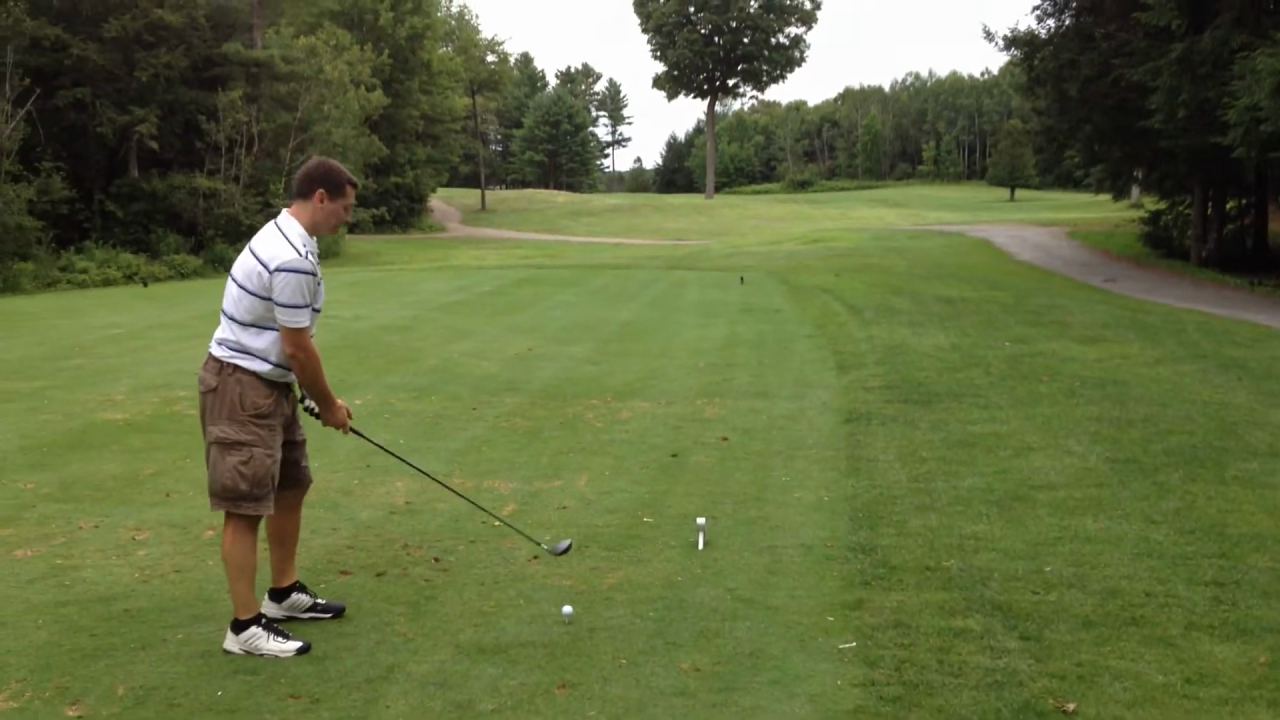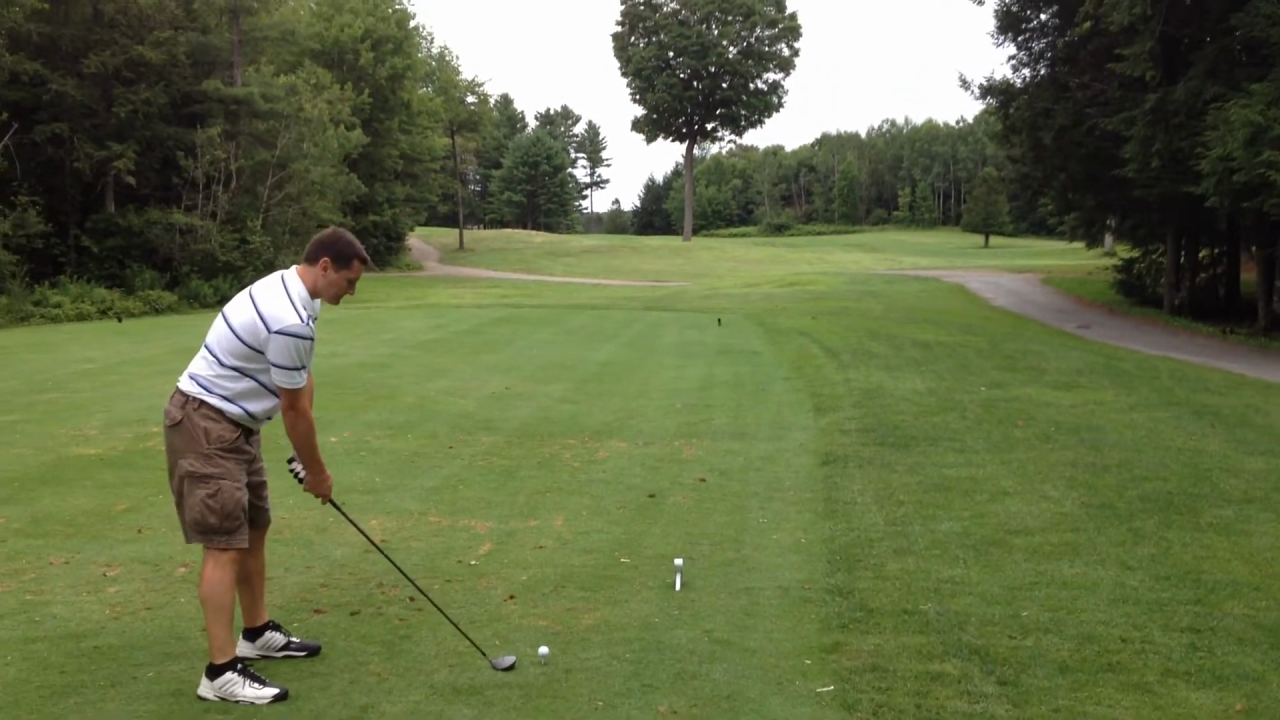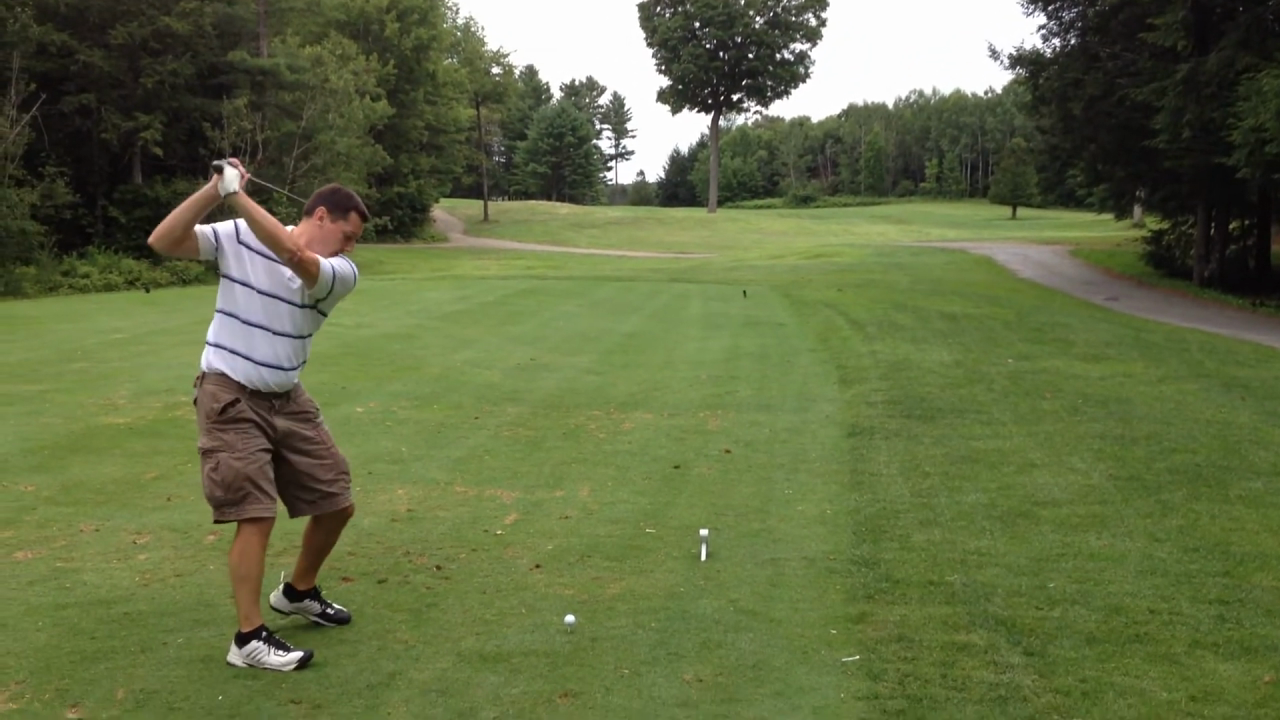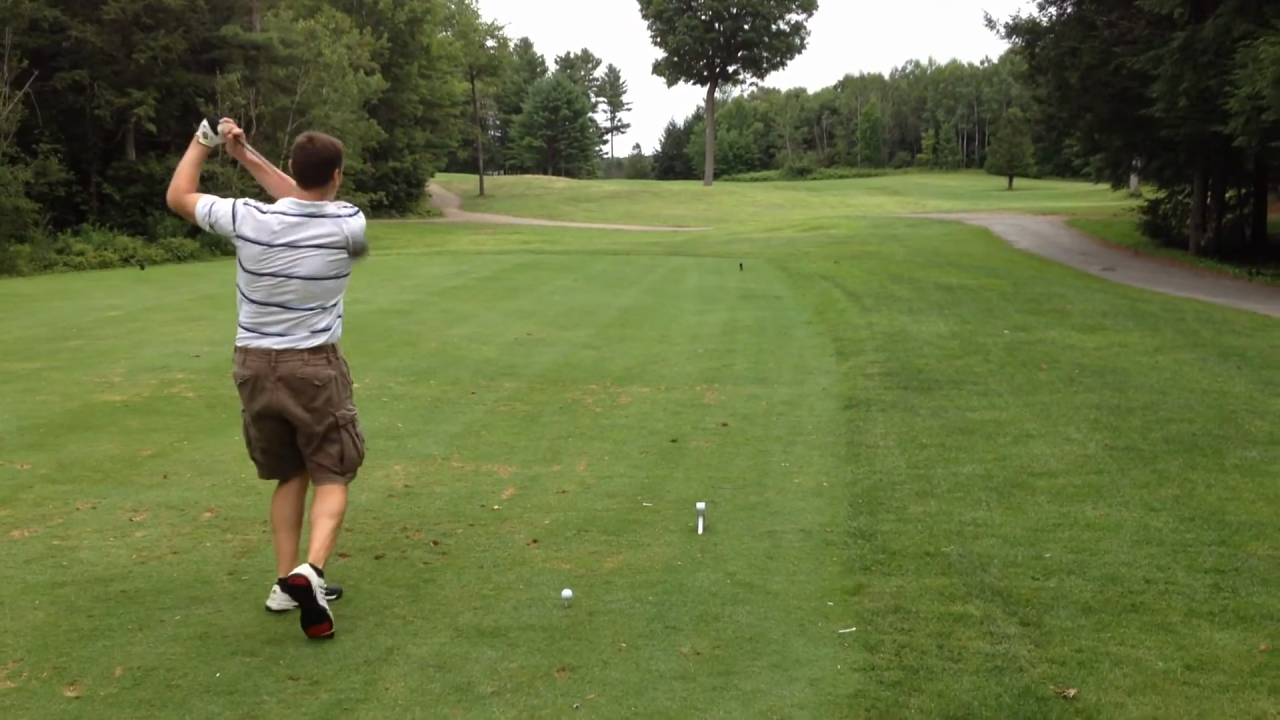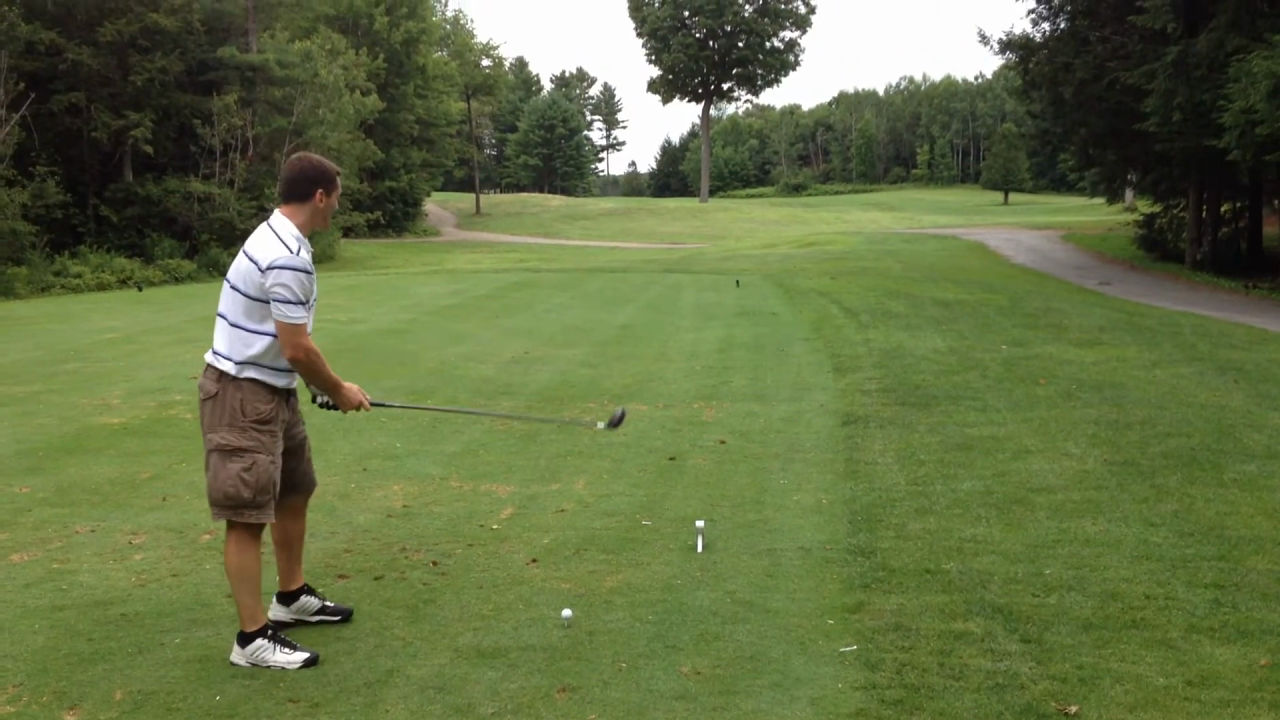
dt=1s
person 1, frame 1
left shoulder: (290, 237)
right shoulder: (292, 260)
left elbow: (297, 339)
right elbow: (298, 349)
left wrist: (322, 397)
right wrist: (329, 405)
left hip: (267, 383)
right hip: (242, 384)
left knee: (289, 489)
right knee: (248, 506)
left ankle: (283, 593)
right ankle: (245, 625)
person 1, frame 2
left shoulder: (289, 288)
right shoulder: (290, 322)
left elbow: (301, 385)
right elbow: (293, 408)
left wrist: (306, 457)
right wrist: (317, 470)
left hip: (232, 422)
right hip: (206, 422)
left knee: (252, 531)
right knee: (225, 544)
left ankle: (258, 632)
right ankle: (221, 671)
person 1, frame 3
left shoulder: (341, 273)
right shoulder: (238, 237)
left elbow: (295, 257)
right elbow: (162, 242)
left wrist: (239, 198)
right wrist: (213, 190)
left hip: (287, 401)
right hip: (229, 397)
left knee: (336, 505)
right knee: (256, 515)
left ankle: (298, 592)
right ankle: (248, 638)
person 1, frame 4
left shoulder: (248, 219)
right shoulder: (351, 224)
left elbow: (178, 196)
left wrist: (205, 138)
right wrist: (245, 152)
left hip: (255, 364)
right hip: (314, 366)
left knee: (288, 474)
right knee: (332, 474)
left ankle: (288, 579)
right ankle: (311, 571)
person 1, frame 5
left shoulder: (278, 234)
right shoulder: (288, 259)
right elbow: (297, 350)
left wrist: (325, 384)
right wrist: (340, 392)
left hip: (267, 389)
right hip: (243, 392)
left knee: (294, 494)
right knee: (248, 514)
left ankle: (291, 597)
right ankle: (253, 637)
